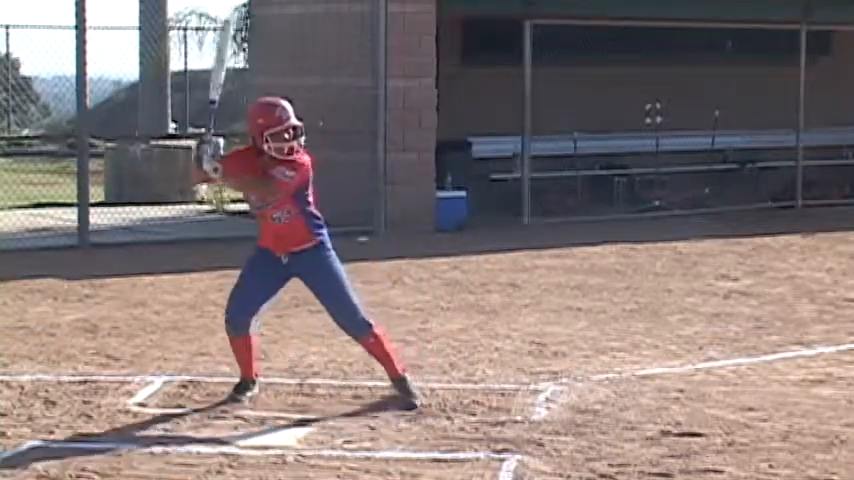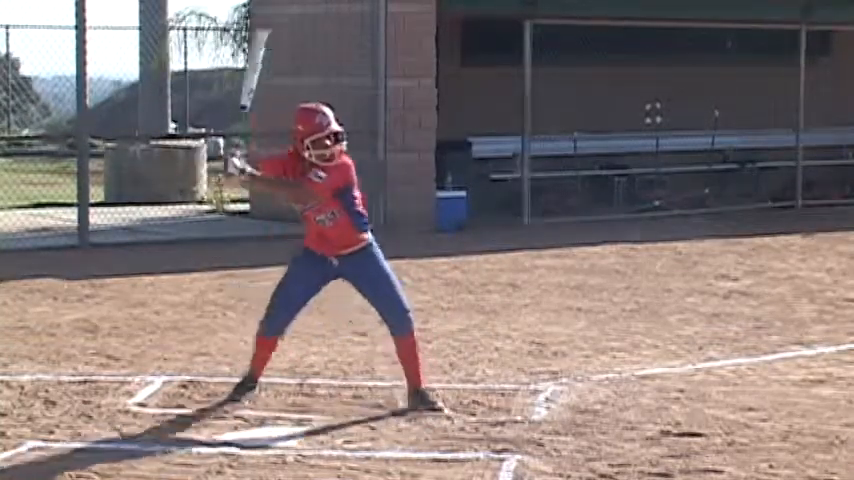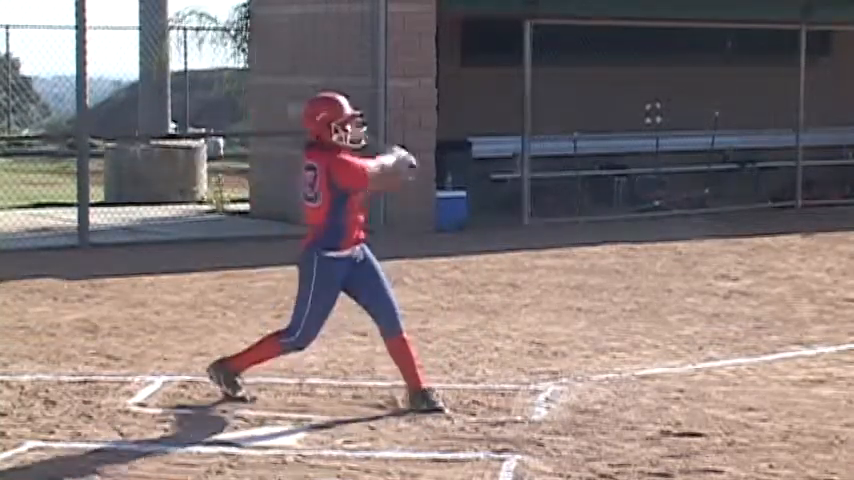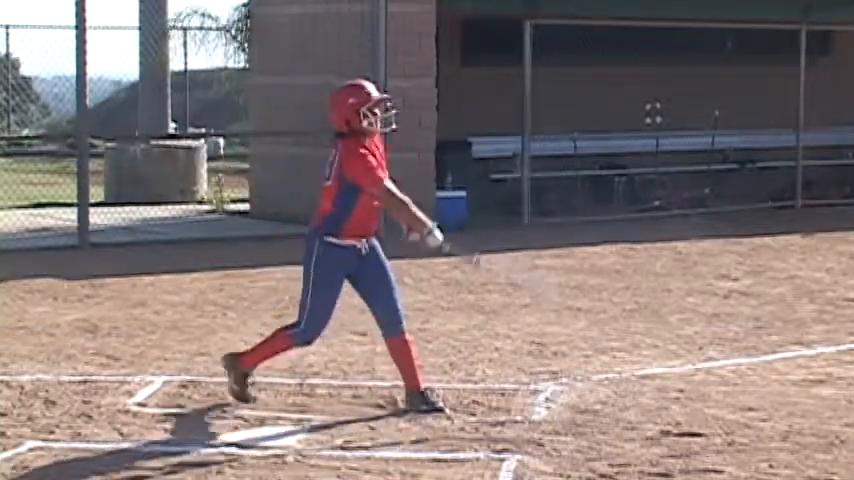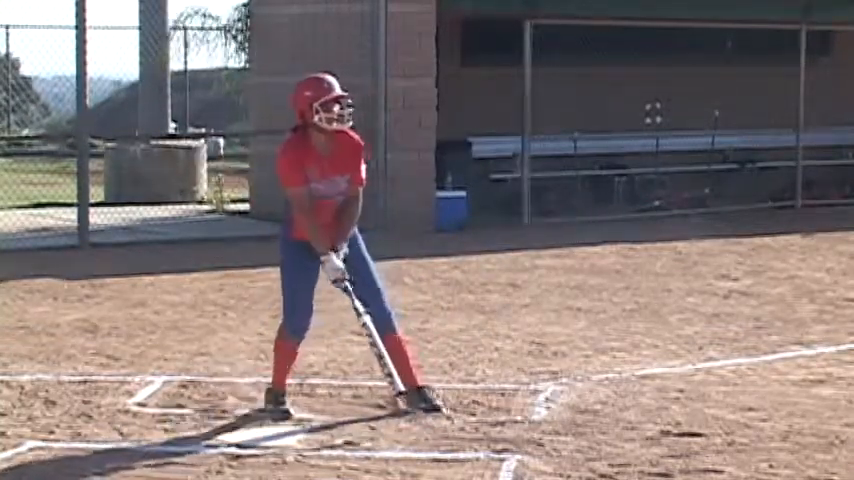
dt=0.4s
person 1, frame 1
left shoulder: (299, 163)
right shoulder: (246, 159)
left elbow: (263, 192)
right elbow: (200, 177)
left wrist: (218, 171)
right wrist: (206, 158)
left hip: (311, 250)
right hip: (271, 253)
left knee: (352, 318)
right knee: (237, 314)
left ankle: (399, 377)
right ankle: (249, 378)
person 1, frame 2
left shoulder: (341, 166)
right shoulder: (291, 161)
left elbow: (296, 192)
right elbow: (256, 174)
left wrist: (249, 175)
right wrist: (241, 167)
left hip: (358, 252)
right hip: (316, 254)
left knee: (399, 315)
right knee: (275, 317)
left ankle: (416, 389)
right ankle: (253, 377)
person 1, frame 3
left shoulder: (321, 156)
right shoulder: (337, 163)
left elbow: (368, 176)
right elbow: (376, 171)
left wrist: (393, 163)
right wrist: (396, 159)
left hip: (353, 252)
right hip: (325, 259)
left knee: (388, 316)
right knee: (299, 337)
left ankle: (417, 390)
right ankle: (228, 368)
person 1, frame 4
left shoulder: (372, 144)
right shoulder: (354, 153)
left elbow: (384, 189)
right elbow: (390, 197)
left wrist: (411, 224)
right wrist: (427, 227)
left hip: (363, 245)
right hip: (330, 247)
left knee: (392, 316)
right knee: (308, 329)
left ankle: (415, 391)
right ankle: (241, 363)
person 1, frame 5
left shoulder: (352, 144)
right shoulder: (292, 151)
left elbow: (353, 201)
right elbow: (302, 210)
left wrist: (338, 247)
right wrist: (325, 254)
left hip: (342, 237)
right hip: (301, 241)
left knee: (380, 312)
right knee: (296, 319)
left ankle: (413, 388)
right ankle: (276, 391)
